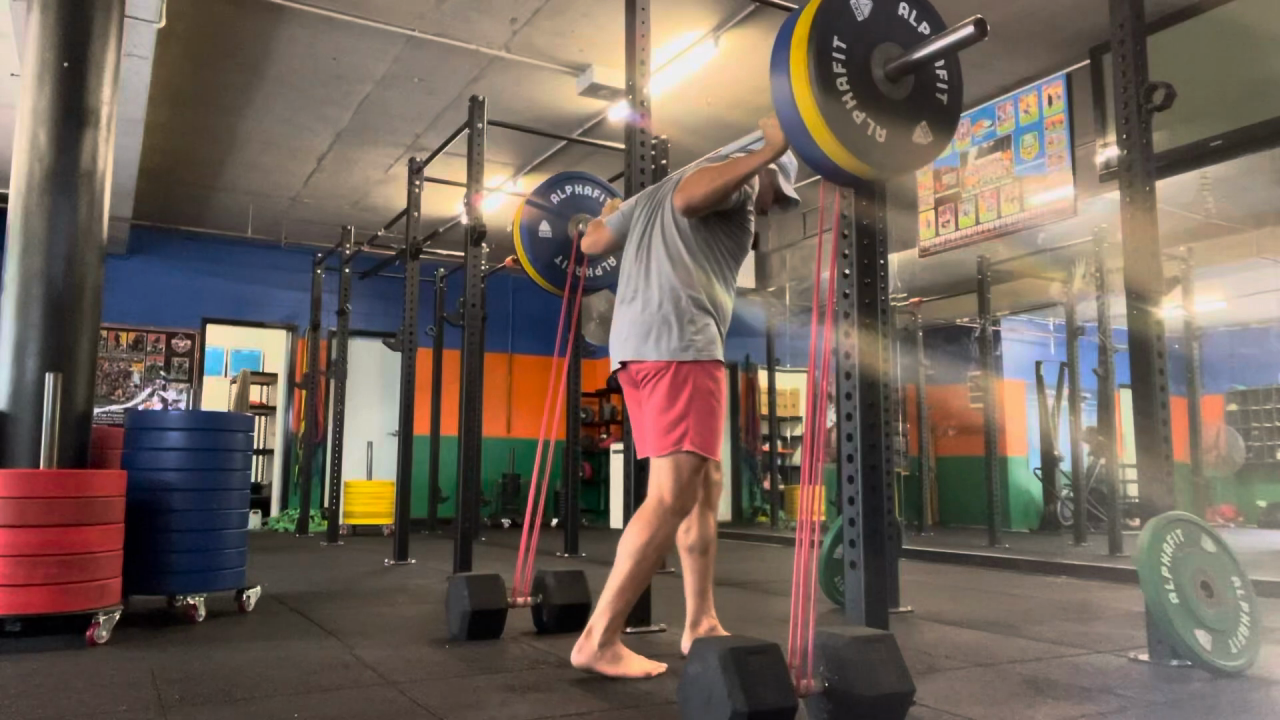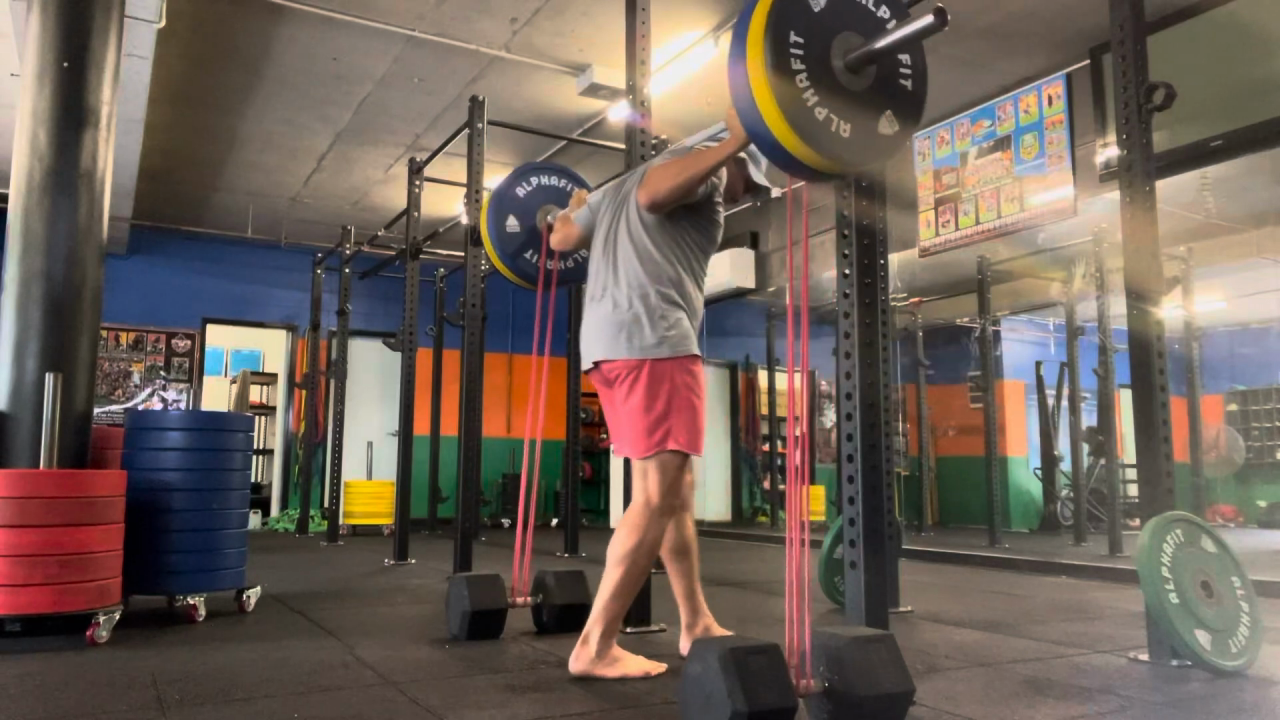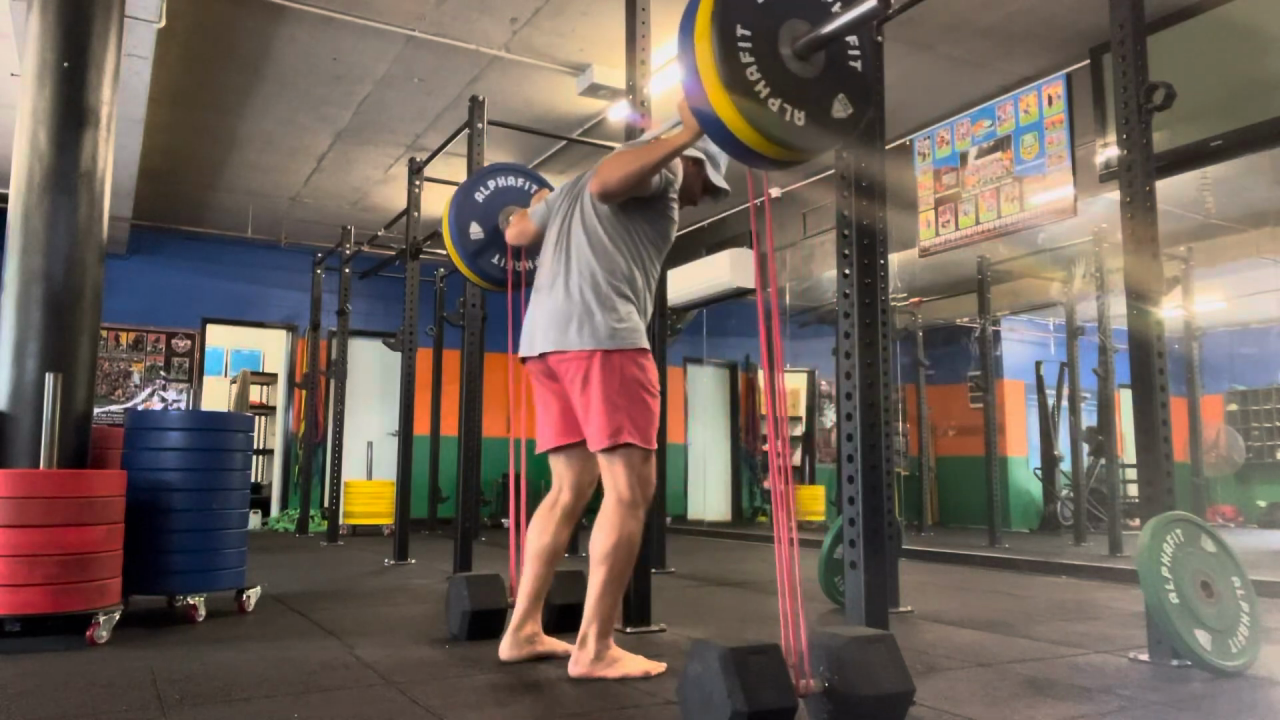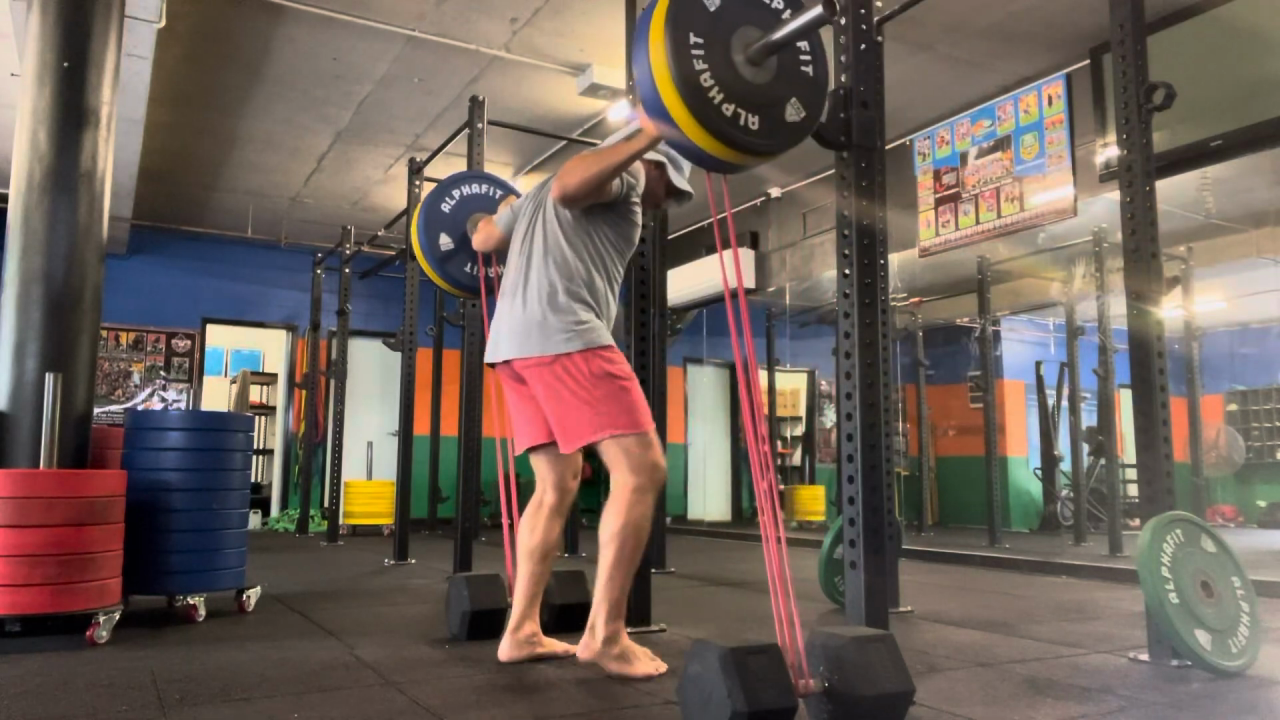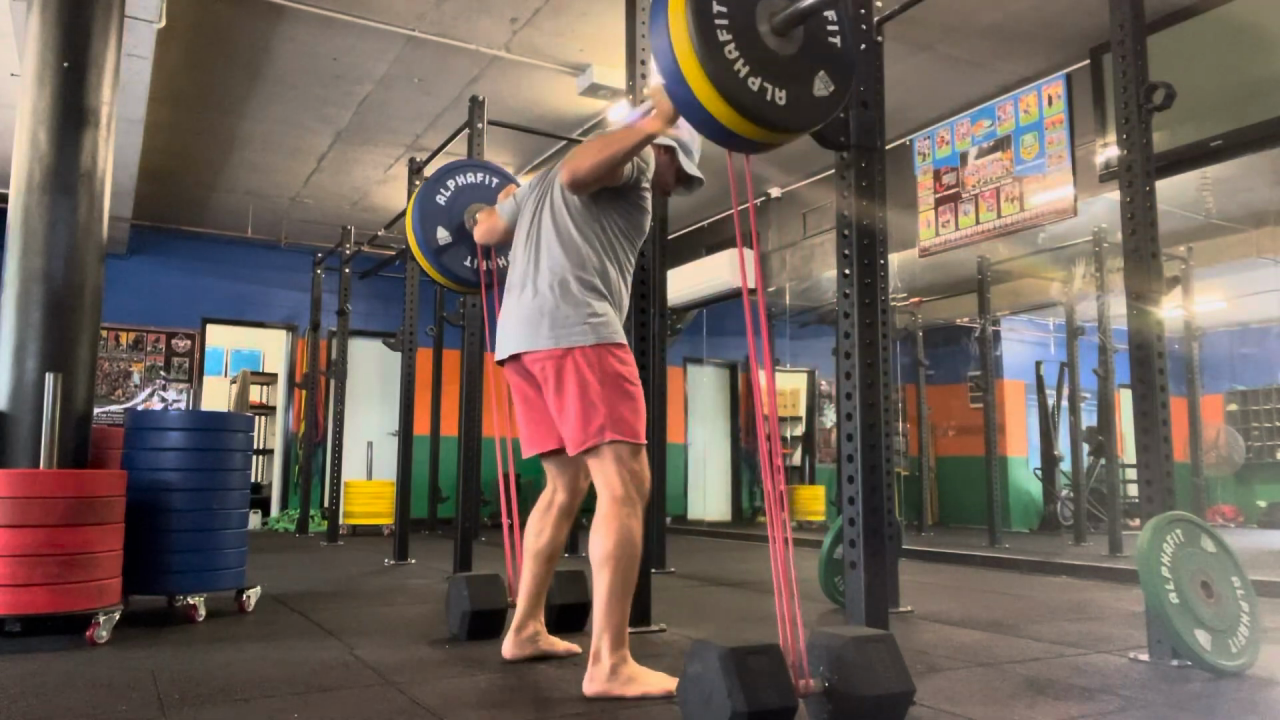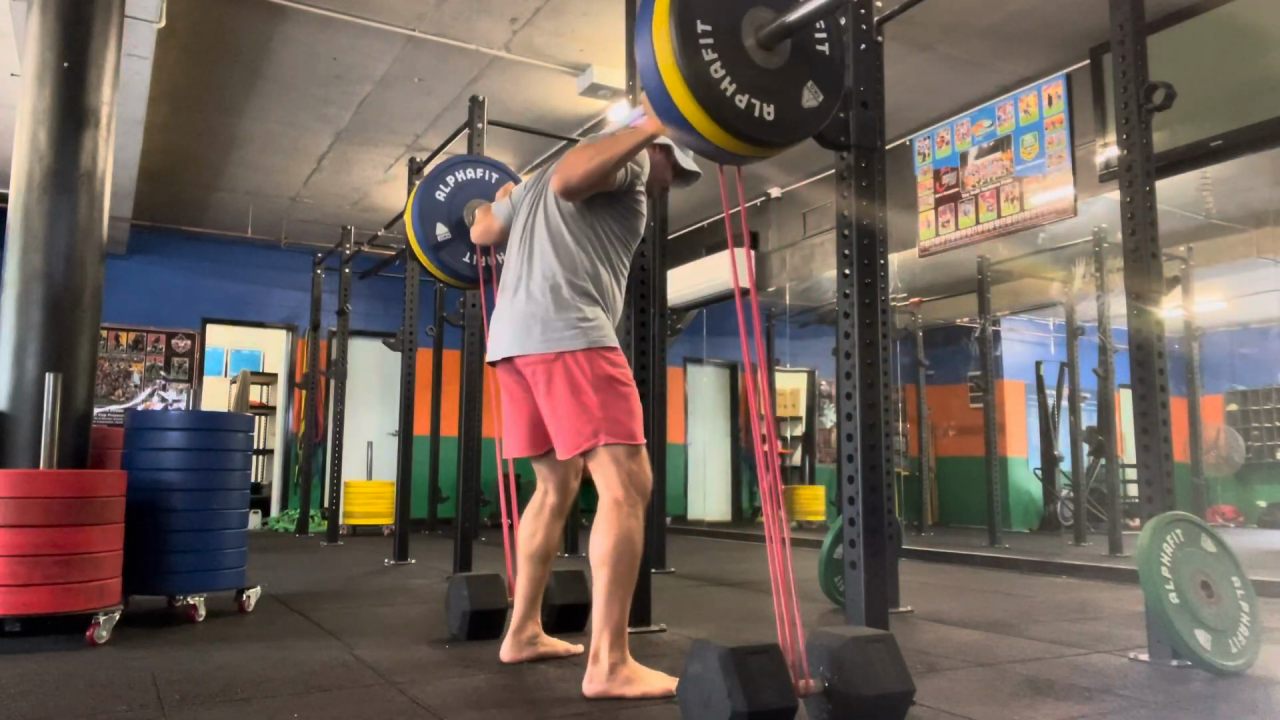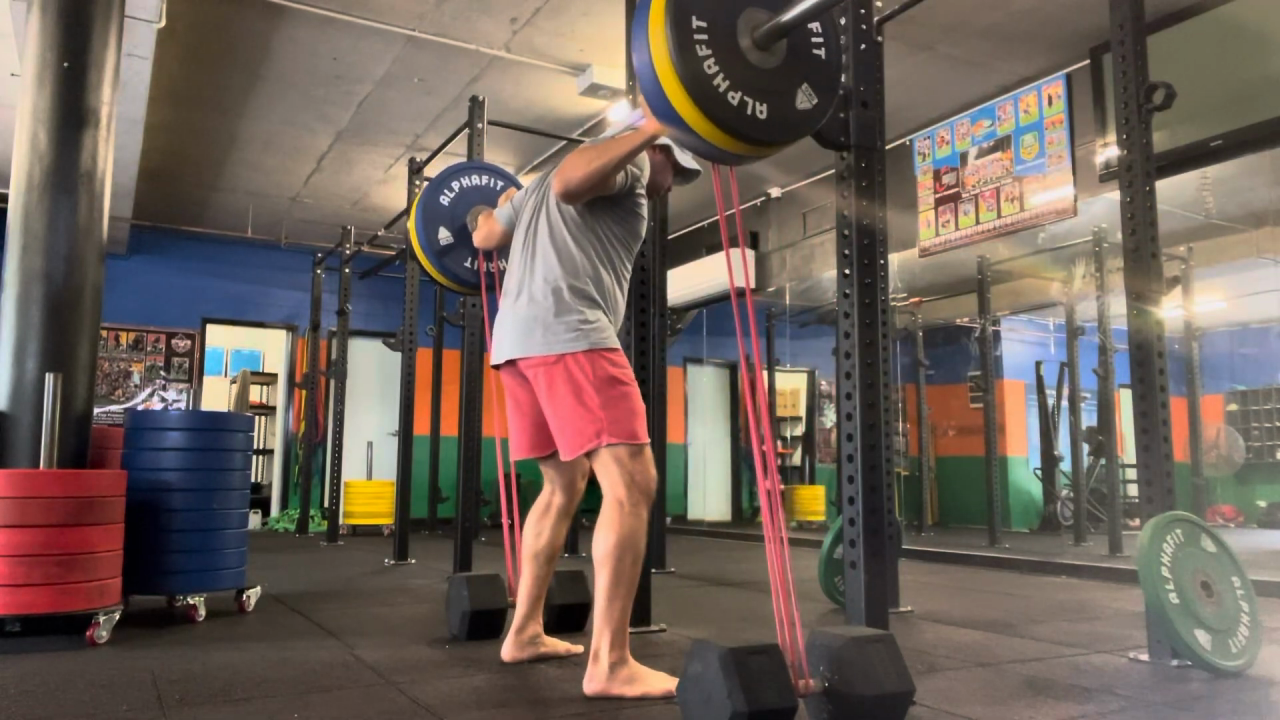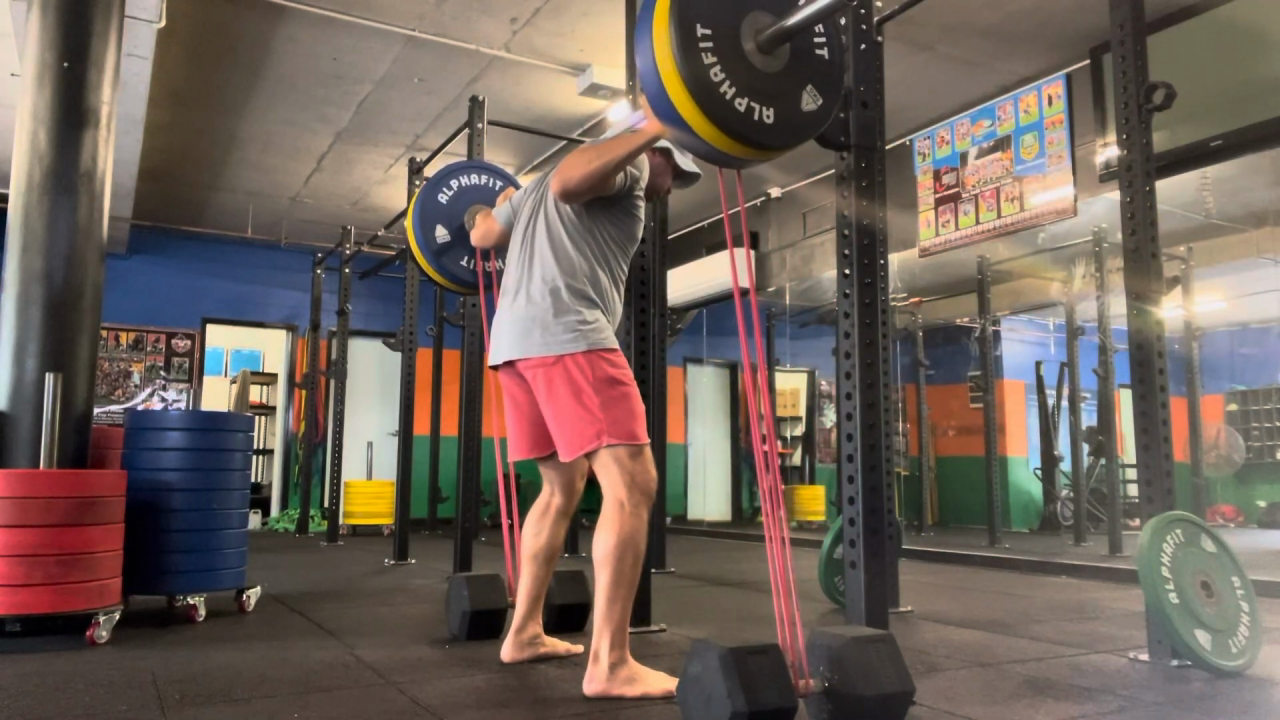
dt=0.5s
person 1, frame 1
left shoulder: (654, 193)
right shoulder: (738, 176)
left elbow: (592, 242)
right elbow: (691, 197)
left wrist: (611, 214)
right wrist: (773, 149)
left hip: (638, 346)
right hip: (678, 345)
left knee: (704, 486)
right knee: (673, 496)
left ankle: (701, 625)
right ankle: (599, 641)
person 1, frame 2
left shoulder: (619, 187)
right shoulder: (700, 165)
left elbow: (561, 237)
right elbow: (654, 193)
left wrist: (577, 207)
right wrist: (736, 139)
left hip: (608, 345)
right hip: (653, 341)
left knee: (675, 489)
right knee: (657, 496)
left ankle: (698, 624)
right ankle: (596, 646)
person 1, frame 3
left shoulder: (574, 187)
right shoulder: (663, 166)
left elbow: (517, 233)
right elbow: (607, 181)
left wrist: (533, 206)
right wrist: (688, 132)
left hip: (547, 336)
right hip: (600, 334)
left knee: (573, 487)
right knee: (631, 486)
left ankle: (523, 629)
right ankle: (596, 648)
person 1, frame 4
left shoulder: (538, 196)
right shoulder: (625, 171)
left elbow: (484, 240)
right elbow: (568, 185)
left wrist: (501, 213)
right wrist: (649, 135)
left hip: (516, 342)
right hip: (565, 336)
left knee: (558, 485)
right knee: (641, 470)
left ankle: (521, 630)
right ankle: (605, 633)
person 1, frame 5
left shoulder: (542, 181)
right shoulder: (636, 153)
left elbow: (485, 231)
right elbow: (577, 170)
left wrist: (505, 201)
right wrist: (659, 119)
left hip: (523, 336)
right hip: (576, 330)
left knee: (568, 486)
right knee: (625, 483)
left ankle: (525, 628)
right ankle: (609, 664)
person 1, frame 6
left shoulder: (539, 180)
right shoulder: (631, 156)
left elbow: (481, 230)
right elbow: (568, 178)
left wrist: (504, 198)
right wrist: (652, 123)
left hip: (515, 337)
right hip: (567, 332)
left knee: (559, 484)
right knee: (627, 483)
left ankle: (524, 631)
right ankle: (609, 663)
person 1, frame 7
left shoulder: (539, 184)
right shoulder: (630, 158)
left elbow: (484, 235)
right elbow: (569, 181)
left wrist: (505, 202)
right wrist: (652, 126)
left hip: (520, 338)
right hip: (569, 334)
left knee: (565, 484)
right knee: (632, 482)
left ankle: (525, 631)
right ankle: (610, 664)
person 1, frame 8
left shoulder: (536, 187)
right shoulder: (629, 160)
left elbow: (482, 235)
right elbow: (567, 182)
left wrist: (502, 202)
right wrist: (654, 127)
left hip: (517, 338)
right hip: (566, 334)
left knee: (563, 485)
right knee: (632, 484)
left ankle: (525, 631)
right ankle: (609, 664)
